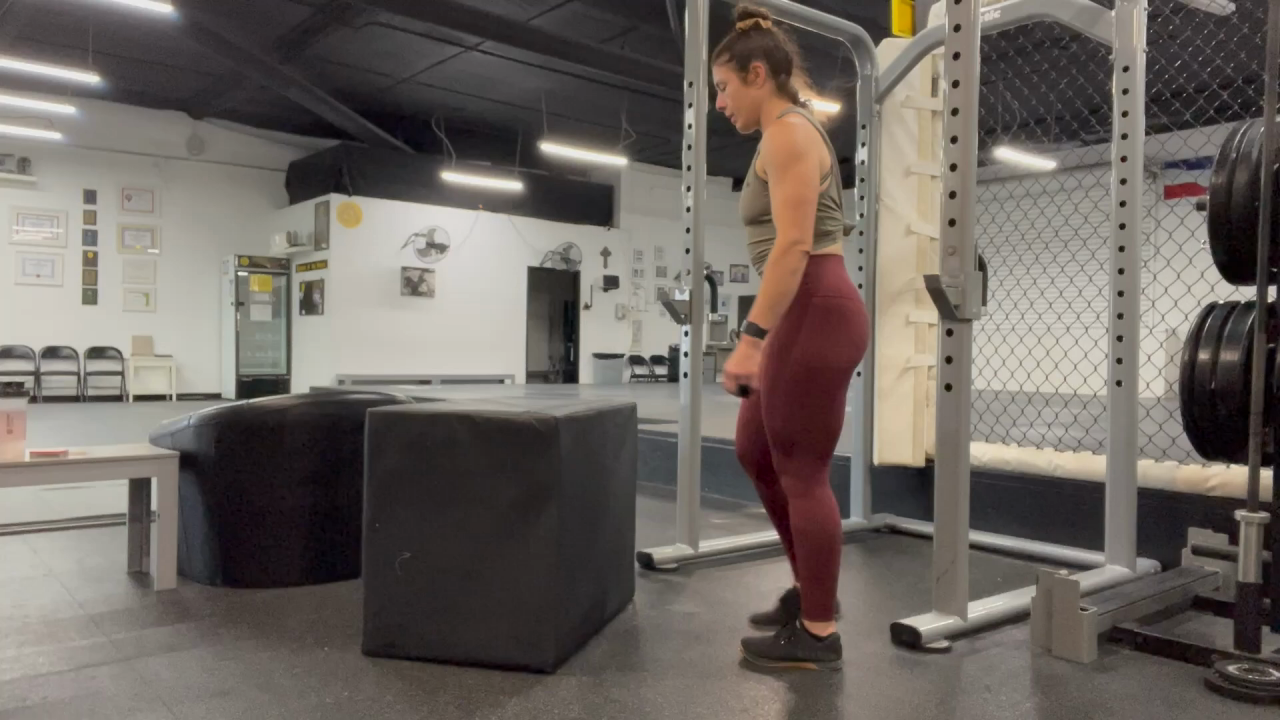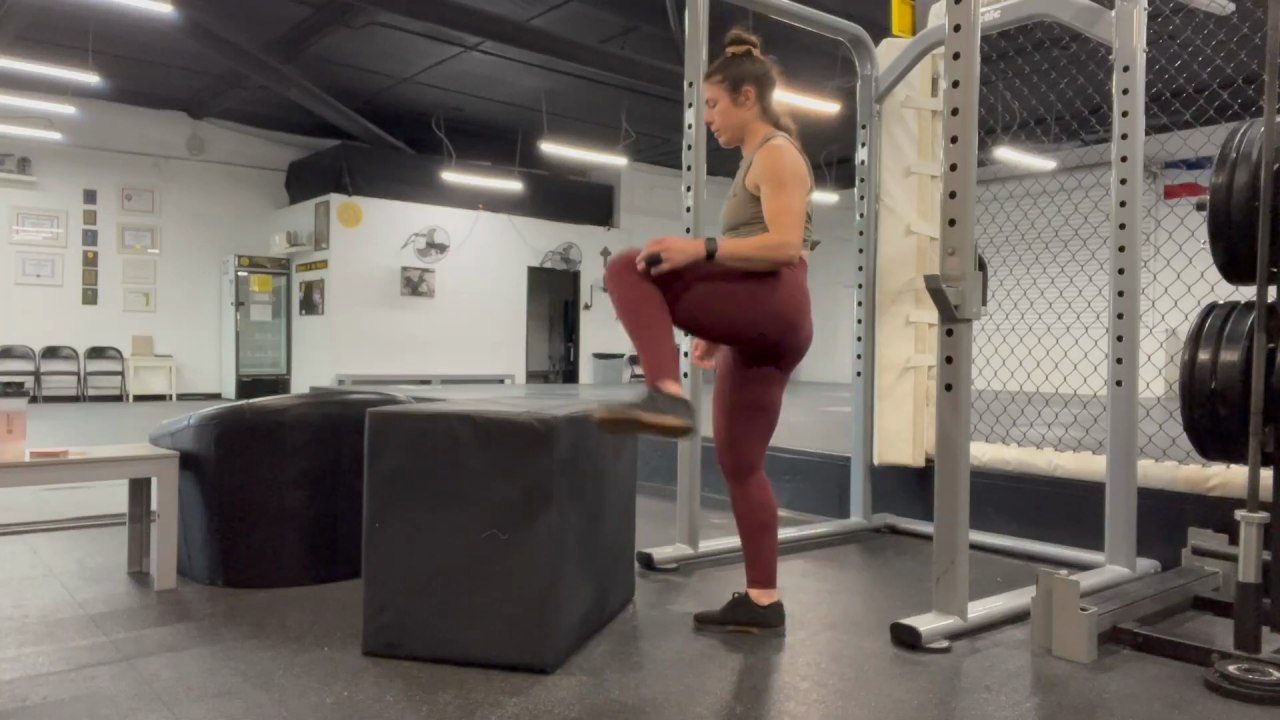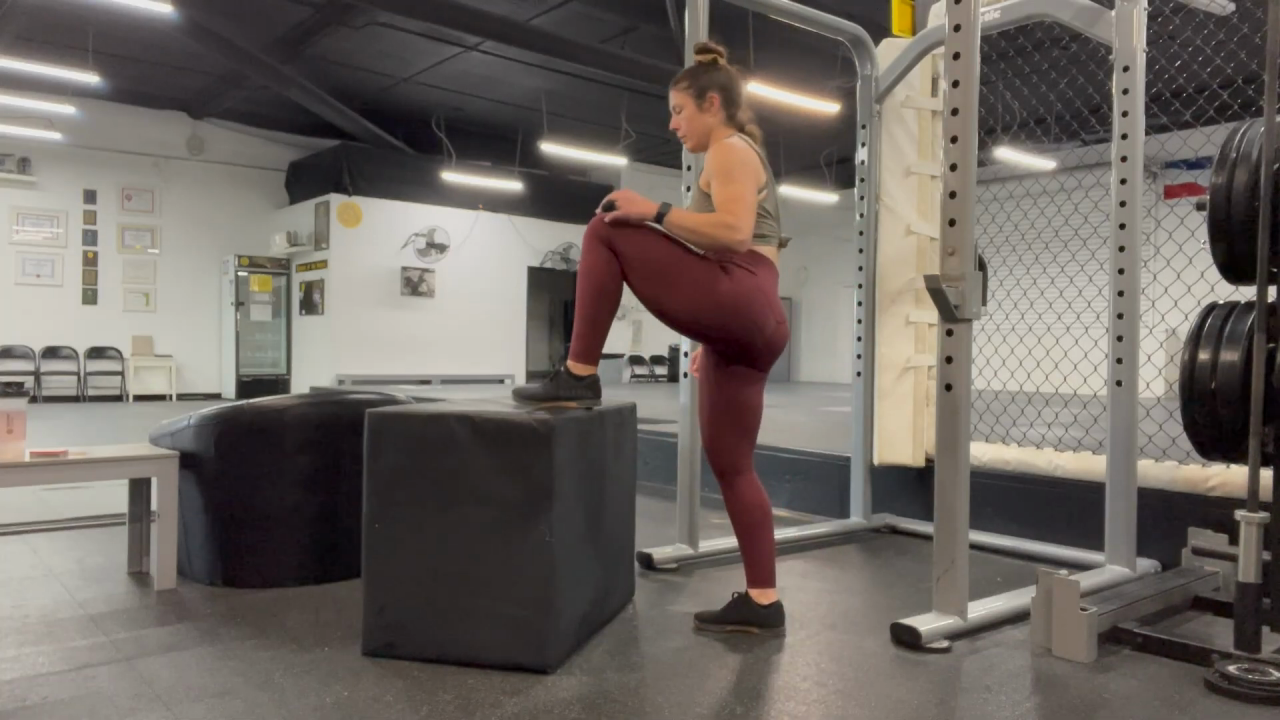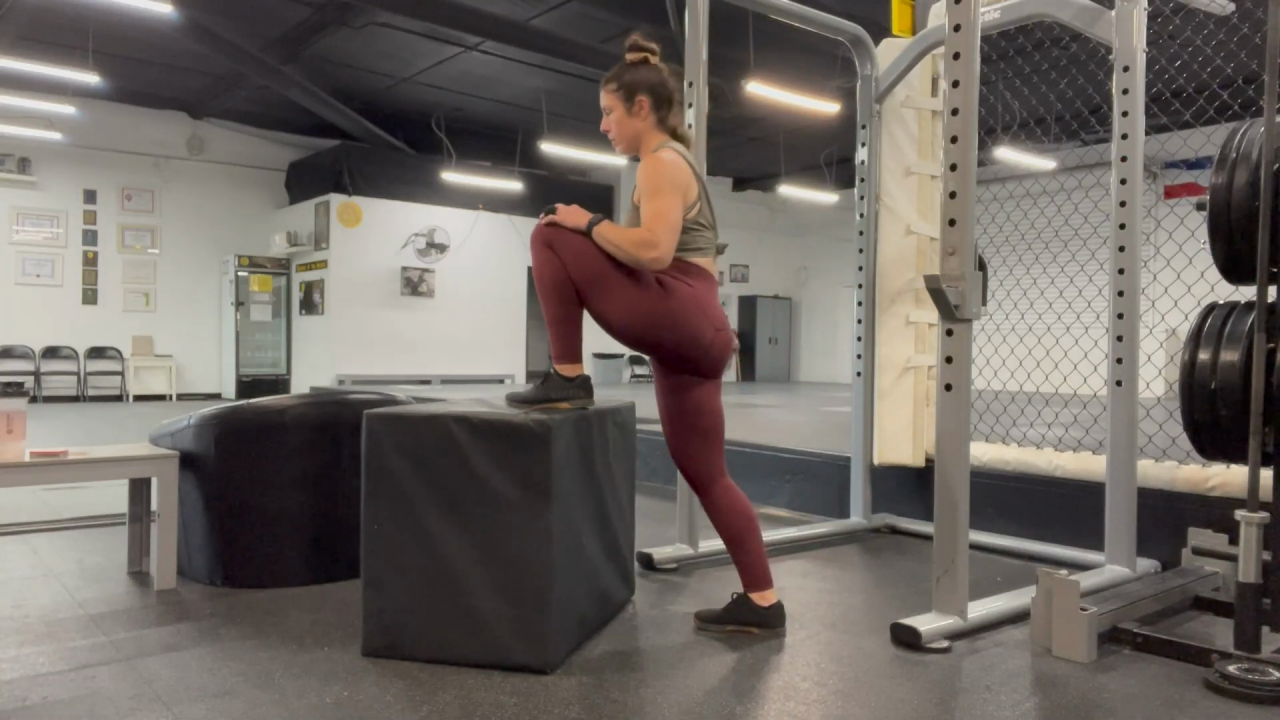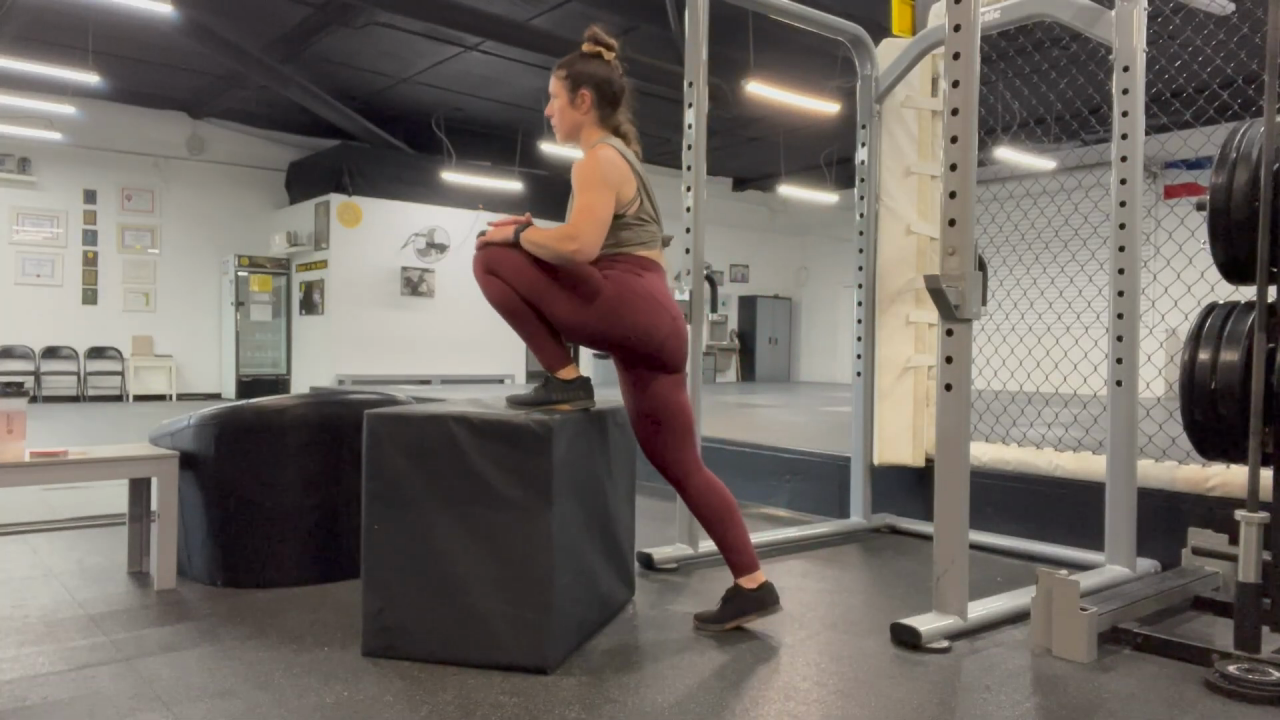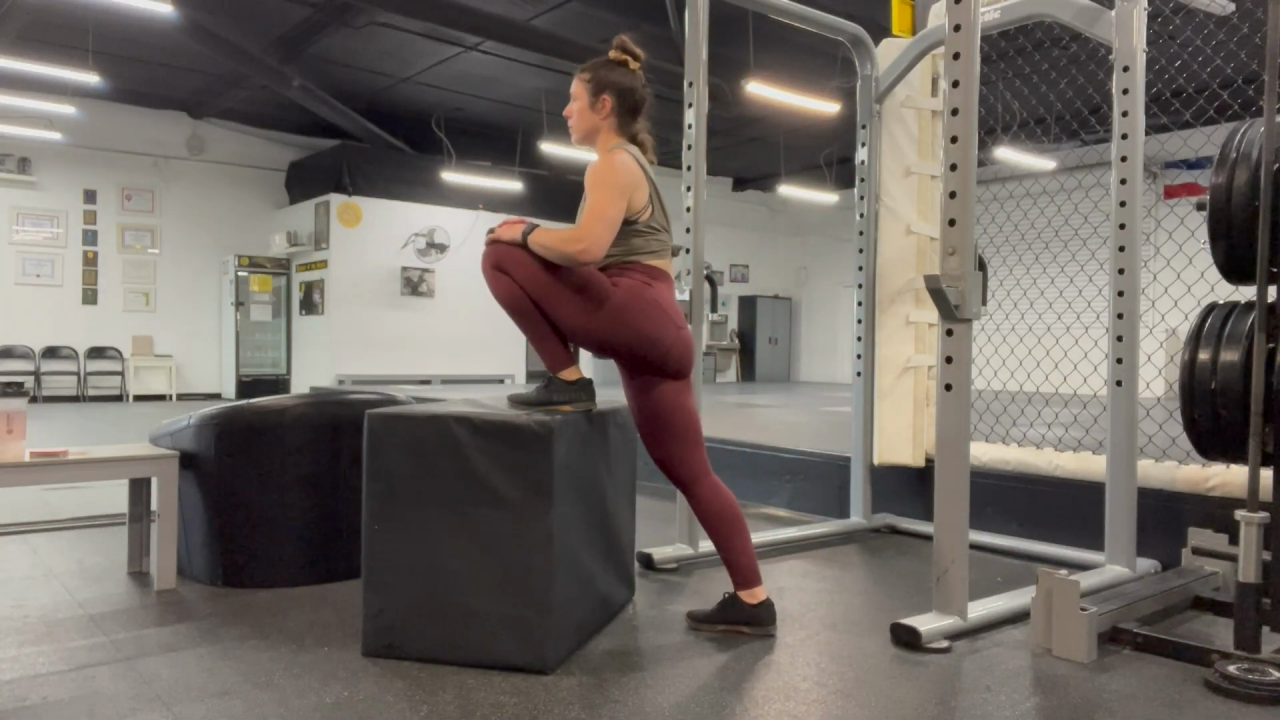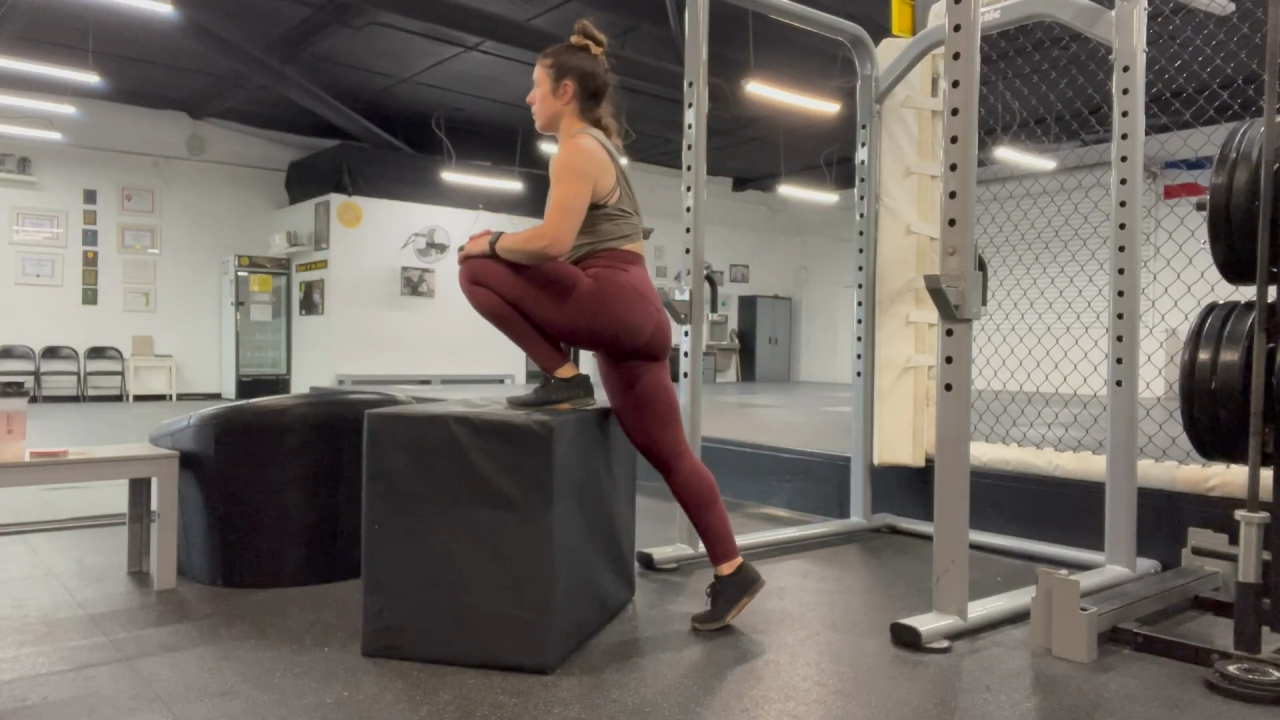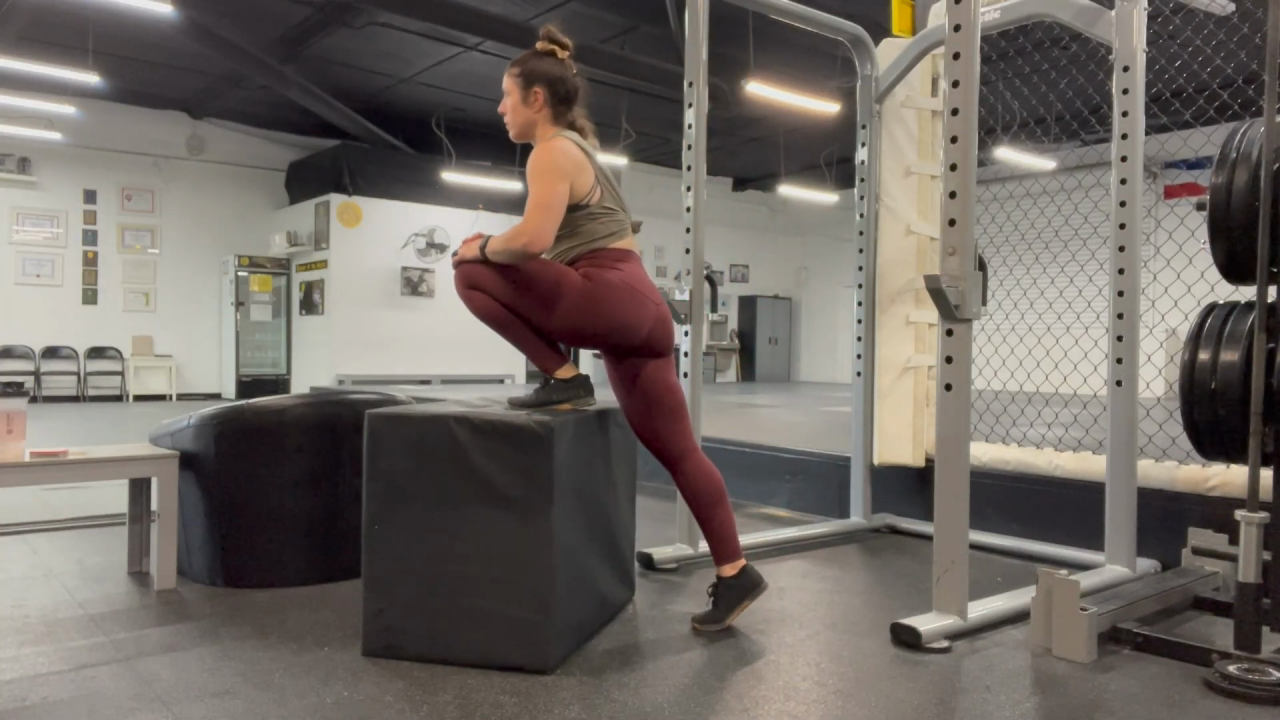
dt=0.7s
person 1, frame 1
left shoulder: (788, 135)
right shoulder: (793, 135)
left elbow: (794, 246)
left wrist: (752, 336)
left hip: (816, 318)
right hip: (806, 318)
left knee: (800, 476)
right knee: (756, 455)
left ankle: (818, 633)
right ankle: (806, 590)
person 1, frame 2
left shoulder: (776, 152)
right shoulder: (760, 160)
left elbow: (785, 246)
left wrist: (702, 251)
right wrist: (717, 326)
left hip: (772, 307)
right hip: (770, 323)
left knee: (629, 269)
right knee: (739, 463)
left ankle: (666, 394)
right ankle: (762, 601)
person 1, frame 3
left shoulder: (730, 151)
right shoulder: (740, 157)
left elbow: (734, 234)
left wrist: (657, 212)
right wrist: (708, 337)
left hip: (736, 308)
right hip: (753, 327)
left knee: (607, 232)
right knee: (731, 466)
left ankle: (580, 376)
right ankle: (762, 603)
person 1, frame 4
left shoulder: (661, 162)
right shoulder: (674, 161)
left elbow: (654, 252)
left wrist: (588, 225)
right wrist: (593, 234)
left hip: (675, 319)
right hip: (700, 332)
left knee: (551, 237)
right knee: (706, 474)
left ankle: (567, 379)
right ankle: (761, 601)
person 1, frame 5
left shoulder: (596, 158)
right shoulder: (617, 155)
left elbow: (581, 247)
left wrist: (521, 235)
right wrist: (535, 234)
left hip: (630, 313)
right hip: (652, 325)
left knee: (493, 260)
right knee: (680, 466)
left ankle: (564, 380)
right ankle: (752, 585)
person 1, frame 6
left shoulder: (611, 164)
right shoulder: (630, 162)
left elbow: (586, 248)
left wrist: (525, 233)
right wrist: (540, 237)
left hip: (635, 320)
right hip: (657, 330)
left knee: (501, 255)
right knee: (691, 473)
left ankle: (566, 381)
right ankle: (751, 599)
person 1, frame 7
left shoulder: (576, 148)
right shoulder: (596, 146)
left elbow: (553, 242)
left wrist: (493, 242)
right wrist: (508, 243)
left hip: (613, 305)
right hip: (634, 314)
left knee: (478, 270)
right knee: (668, 453)
left ankle: (562, 379)
right ankle: (731, 573)
person 1, frame 8
left shoulder: (551, 151)
right shoulder: (575, 147)
left elbow: (534, 241)
left wrist: (483, 247)
right wrist: (498, 247)
left hip: (611, 304)
right hip: (636, 309)
left knee: (473, 274)
right knee: (677, 450)
left ankle: (563, 379)
right ankle: (734, 574)
